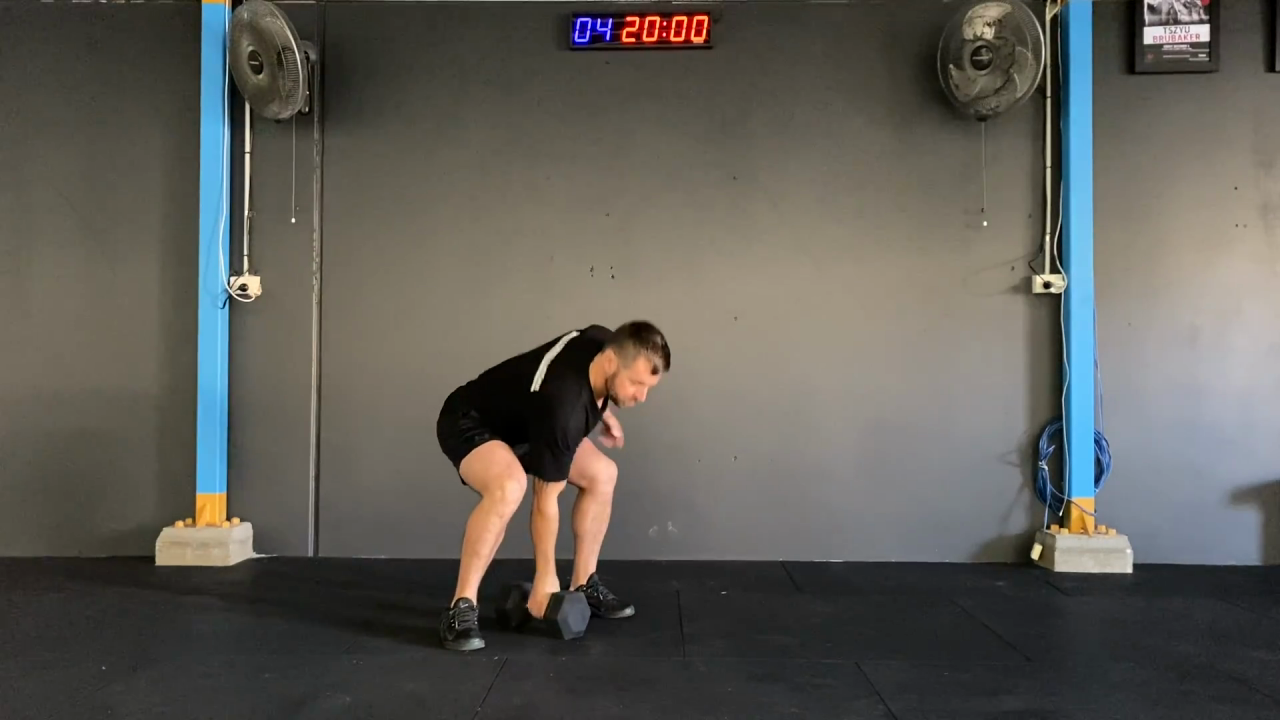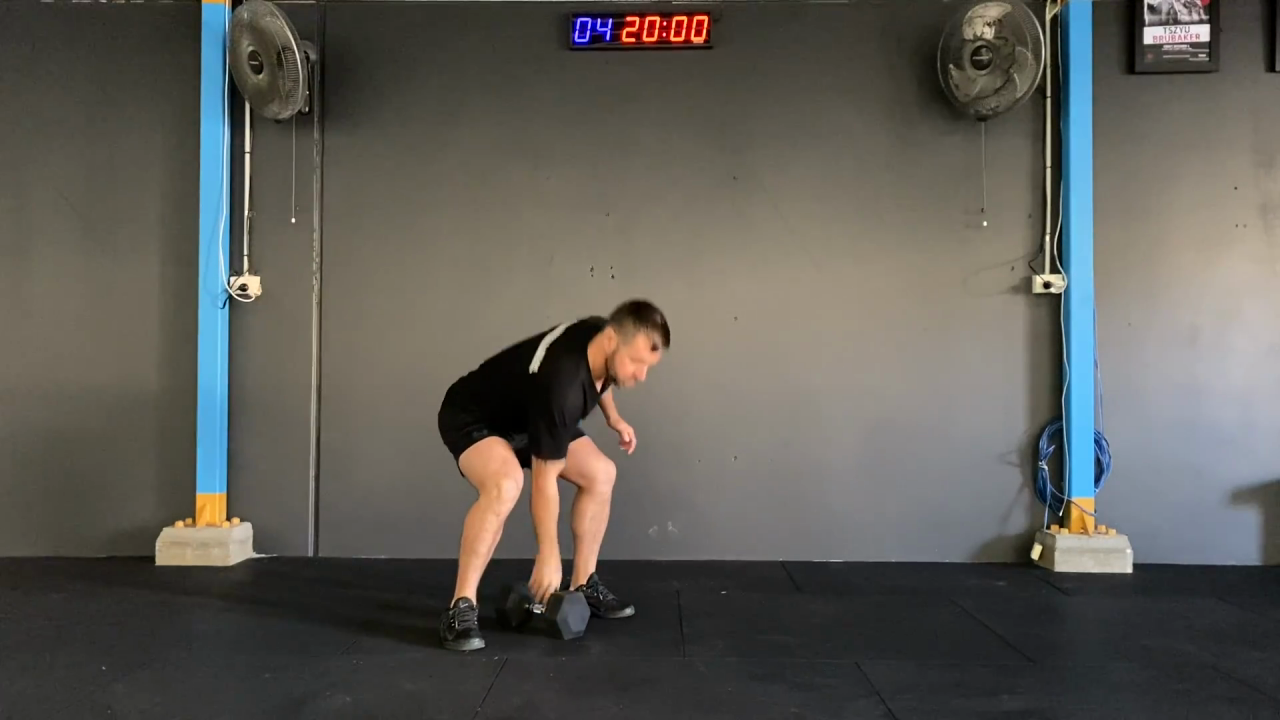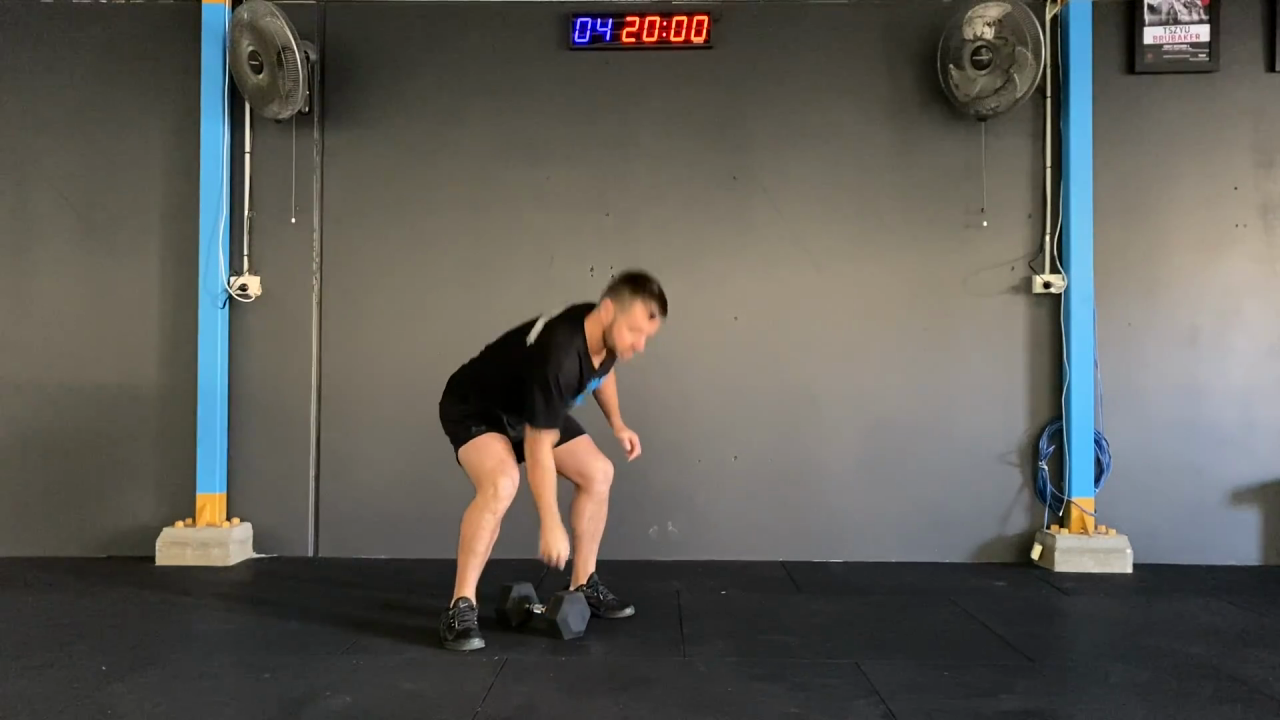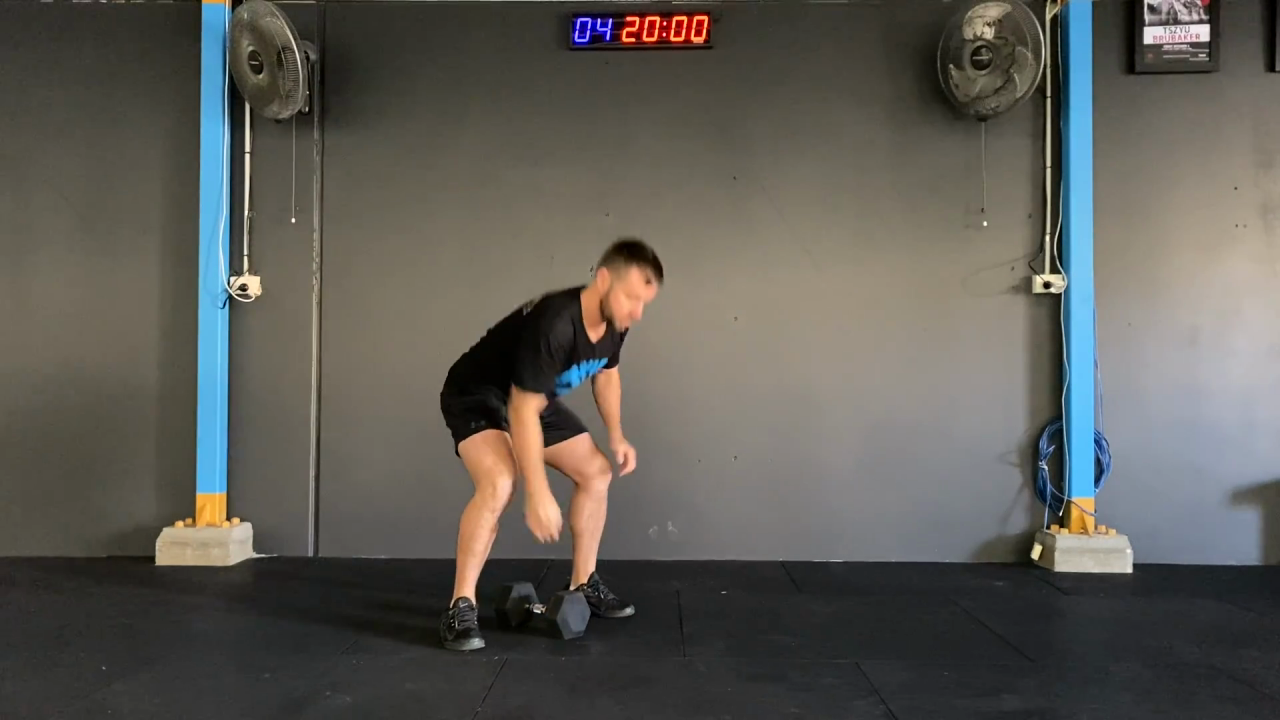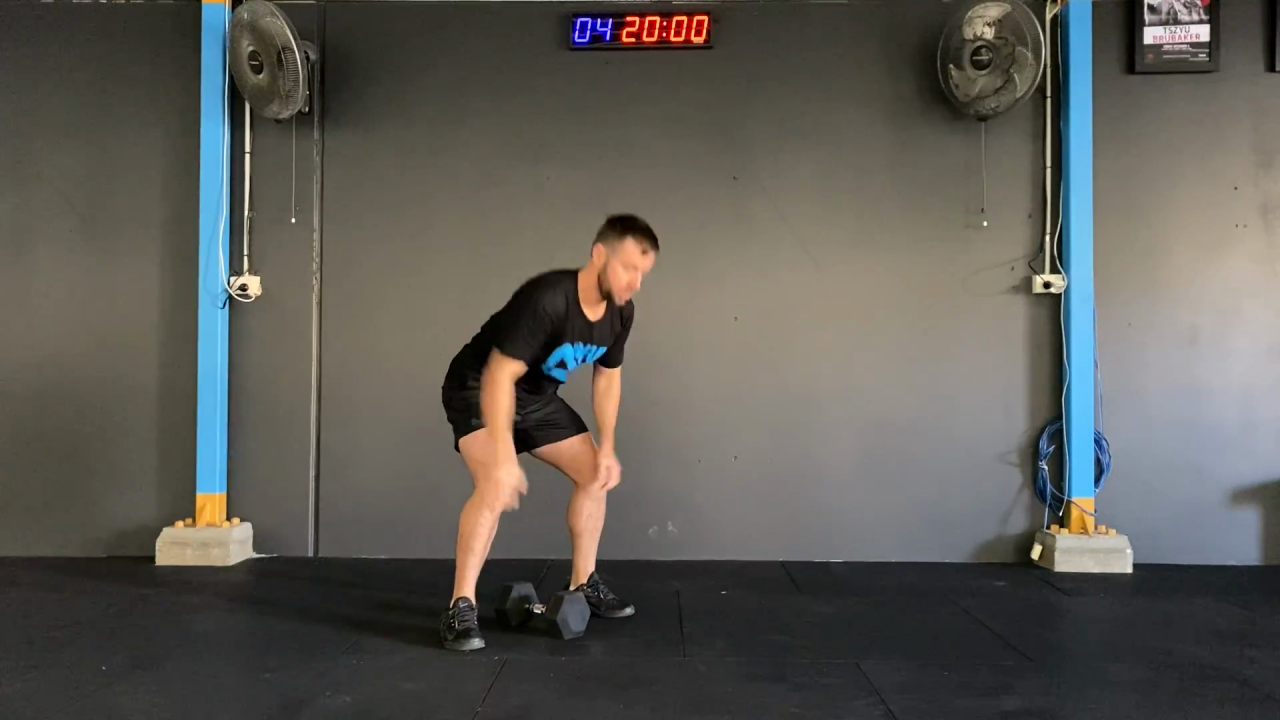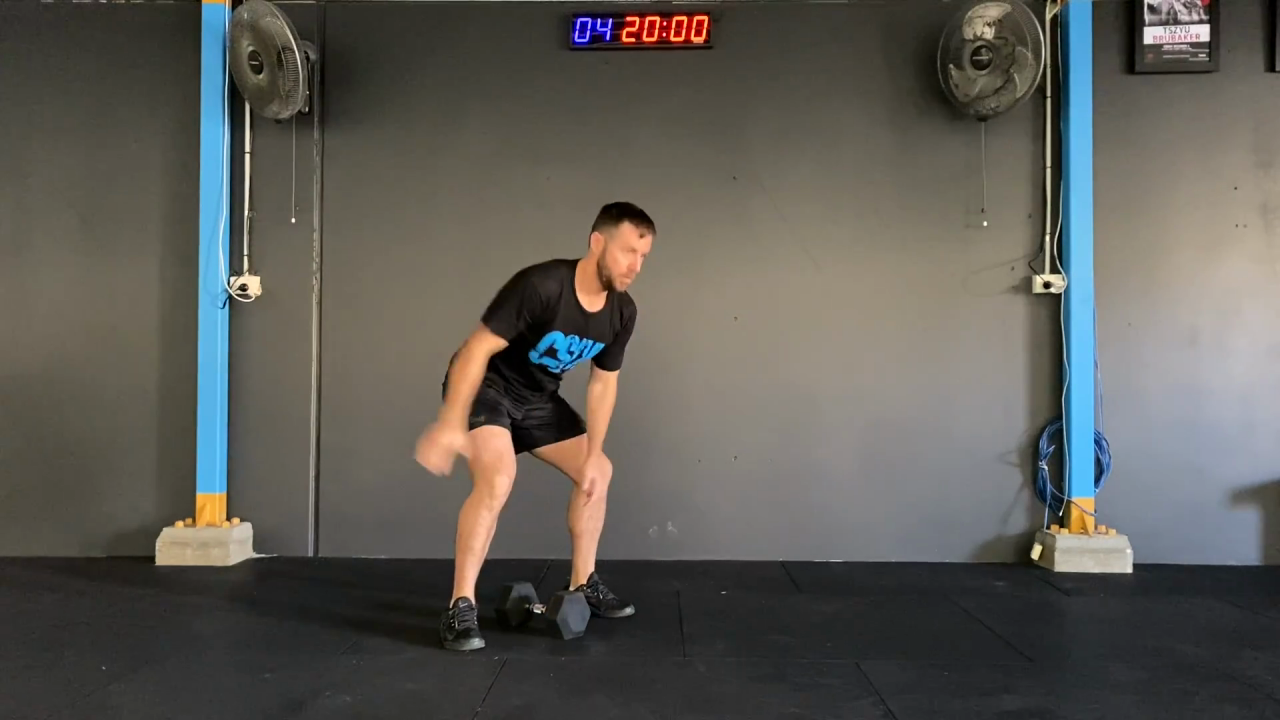
dt=0.1s
person 1, frame 1
left shoulder: (603, 343)
right shoulder: (563, 406)
right elbow: (545, 502)
left wrist: (606, 419)
right wrist: (545, 579)
left hip: (521, 423)
right hip: (470, 422)
left knee: (602, 474)
right knee: (510, 488)
left ankle: (583, 585)
right ankle: (461, 608)
person 1, frame 2
left shoulder: (602, 333)
right shoulder: (562, 386)
right elbow: (544, 481)
left wrist: (614, 419)
right wrist: (548, 558)
left hip: (521, 414)
right hip: (471, 416)
left knee: (600, 473)
right knee: (505, 485)
left ankle: (583, 584)
right ankle: (461, 608)
person 1, frame 3
left shoulder: (610, 335)
right shoulder: (560, 356)
right elbow: (539, 453)
left wrist: (618, 424)
right wrist: (552, 528)
left hip: (533, 411)
right hip: (473, 405)
left knee: (598, 474)
right knee: (502, 484)
left ankle: (583, 585)
right ankle: (461, 608)
person 1, frame 4
left shoulder: (613, 320)
right shoulder: (553, 325)
left elbow: (605, 370)
right elbow: (522, 414)
left wrist: (616, 437)
right wrist: (538, 494)
left hip: (536, 396)
right hip: (476, 395)
left knee: (596, 473)
right knee: (500, 482)
left ankle: (583, 585)
right ankle: (461, 606)
person 1, frame 5
left shoulder: (620, 315)
right shoulder: (547, 300)
left elbow: (606, 377)
right elbow: (499, 378)
left wrist: (607, 447)
right wrist: (502, 456)
left hip: (537, 393)
right hip: (476, 387)
left knee: (598, 473)
right knee: (499, 482)
left ankle: (583, 586)
right ankle: (460, 608)
person 1, frame 6
left shoulder: (622, 312)
right shoulder: (541, 286)
left elbow: (603, 382)
right elbow: (477, 349)
left wrist: (595, 453)
right wrist: (450, 422)
left hip: (537, 393)
right hip: (485, 387)
left knee: (596, 473)
right knee: (497, 482)
left ankle: (582, 585)
right ankle: (460, 606)
